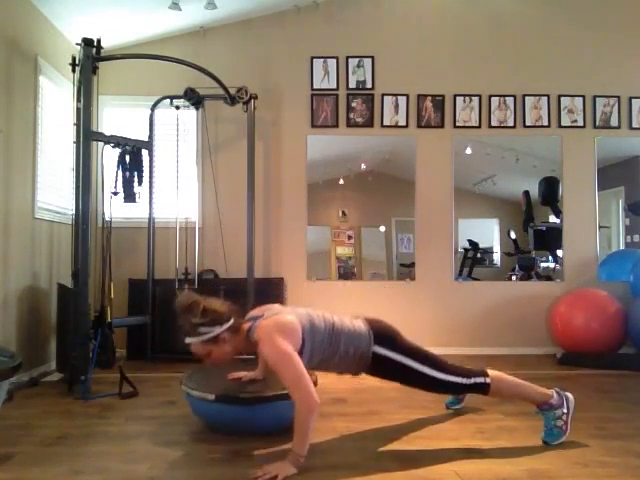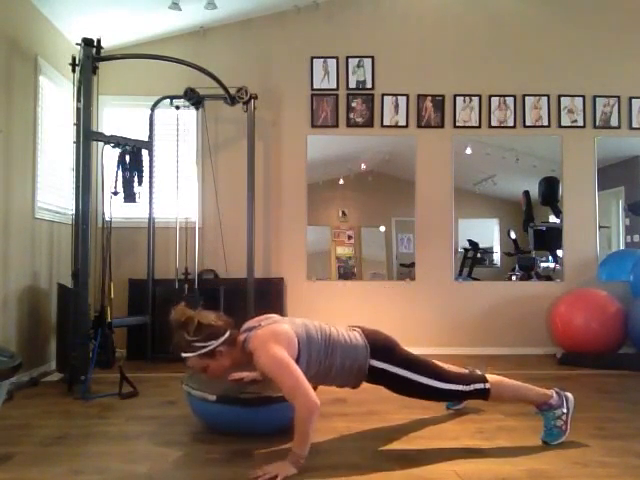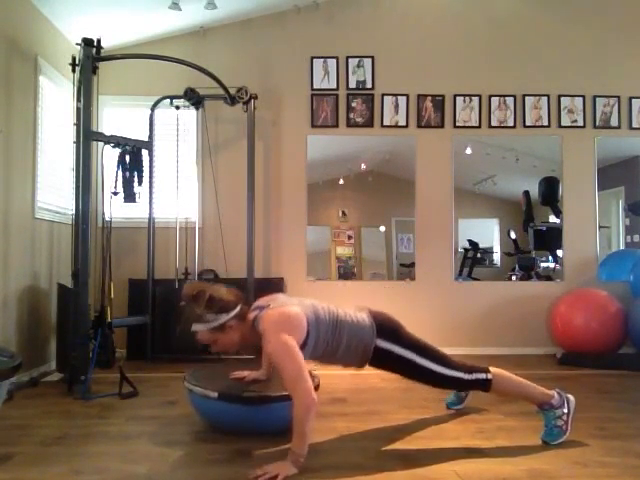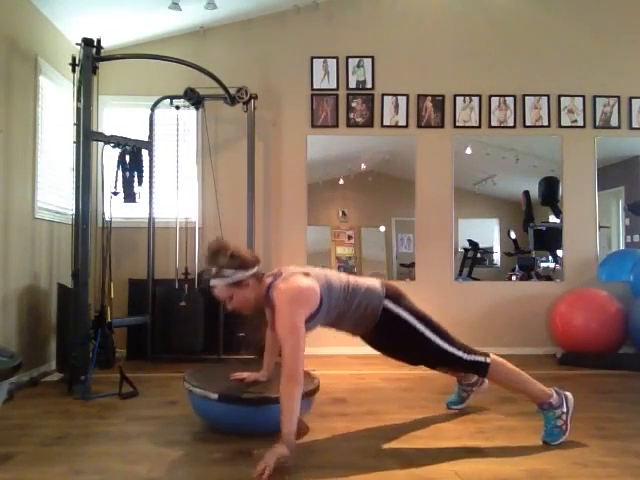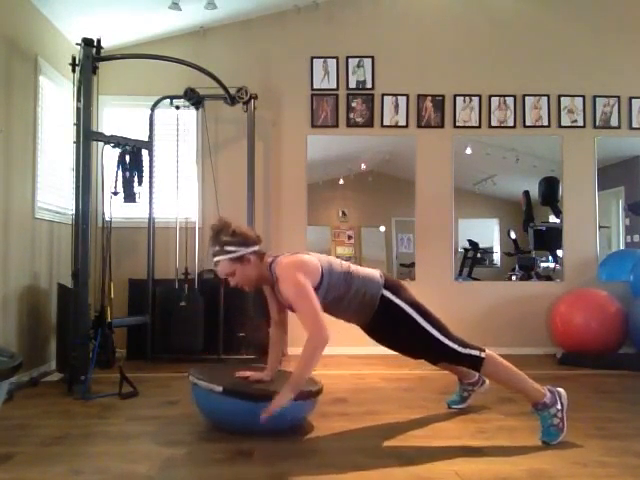
dt=0.2s
person 1, frame 1
left shoulder: (268, 338)
right shoulder: (252, 319)
left elbow: (308, 402)
right wrist: (258, 372)
left hip: (373, 347)
right hip: (360, 337)
left knee: (454, 380)
right knee: (437, 373)
left ankle: (552, 400)
right ankle: (461, 384)
person 1, frame 2
left shoulder: (264, 350)
right shoulder: (250, 329)
left elbow: (309, 406)
right wrist: (258, 373)
left hip: (370, 358)
right hip: (358, 345)
left knee: (459, 390)
right knee: (430, 377)
left ankle: (552, 400)
right ankle: (461, 378)
person 1, frame 3
left shoulder: (272, 332)
right shoulder: (257, 310)
left elbow: (306, 400)
right wrist: (262, 372)
left hip: (377, 340)
right hip: (364, 330)
left knee: (459, 375)
left ankle: (553, 400)
right ankle: (463, 387)
person 1, frame 4
left shoulder: (286, 297)
right shoulder: (269, 285)
left elbow: (293, 376)
right elbow: (274, 330)
left wrist: (285, 444)
right wrist: (263, 371)
left hip: (385, 310)
right hip: (370, 319)
left knee: (463, 356)
right knee: (425, 359)
left ankle: (552, 401)
right ankle: (467, 383)
person 1, frame 5
left shoulder: (288, 273)
right shoulder: (269, 275)
left elbow: (319, 336)
right elbow: (278, 325)
left wrist: (290, 390)
right wrist: (268, 372)
left hip: (385, 301)
right hip: (368, 312)
left knee: (457, 351)
right knee: (430, 353)
left ankle: (547, 400)
right ankle: (471, 383)
